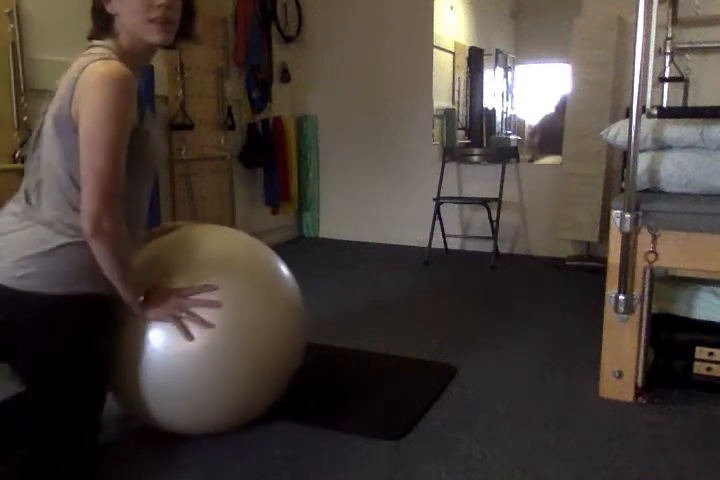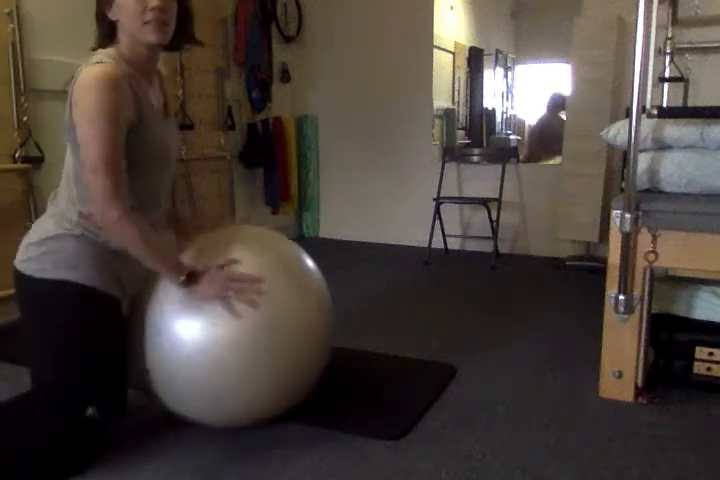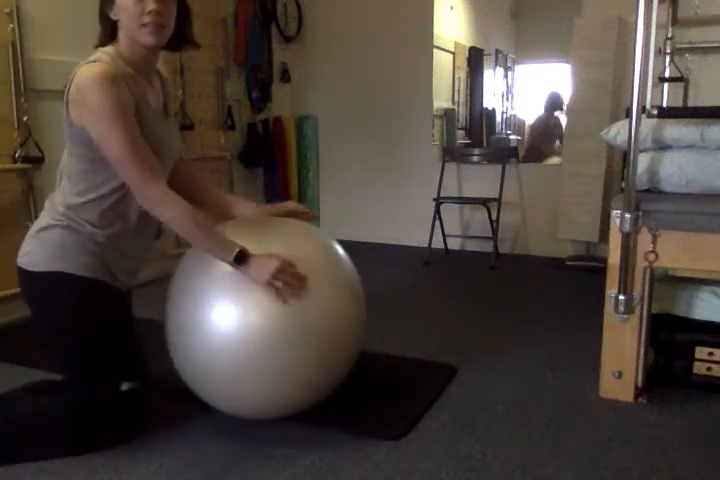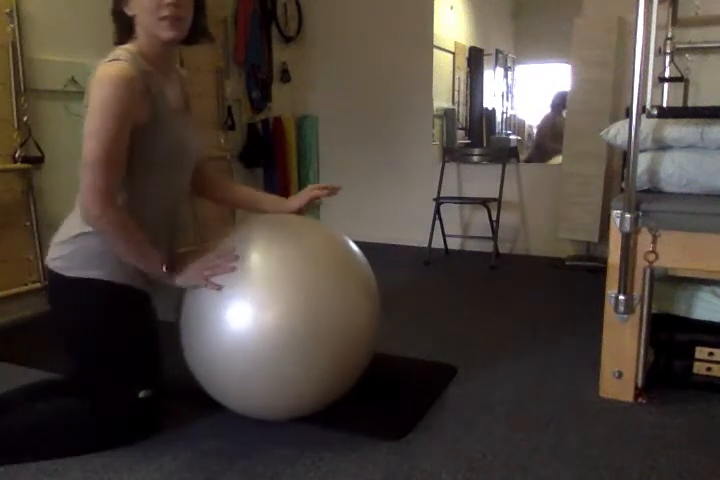
dt=0.3s
person 1, frame 1
left shoulder: (97, 65)
right shoulder: (110, 78)
right elbow: (97, 219)
left wrist: (140, 237)
right wrist: (142, 300)
right hip: (57, 280)
left knee: (53, 410)
person 1, frame 2
left shoulder: (152, 81)
right shoulder: (102, 79)
right elbow: (109, 211)
right wrist: (190, 280)
left hip: (96, 271)
right hip: (66, 270)
left knee: (106, 403)
right knee: (70, 437)
person 1, frame 3
left shoulder: (155, 83)
right shoulder: (99, 79)
left elbow: (178, 180)
right elbow: (153, 195)
left wrist: (257, 212)
right wrist: (243, 261)
left hip: (101, 265)
right hip: (67, 264)
left knee: (102, 389)
right knee: (120, 410)
person 1, frame 4
left shoulder: (173, 81)
right shoulder: (119, 77)
left elbow: (199, 178)
right elbow: (99, 204)
left wrist: (284, 204)
right wrist: (170, 269)
left hip: (120, 266)
right hip: (95, 269)
left knee: (105, 387)
right knee: (130, 414)
